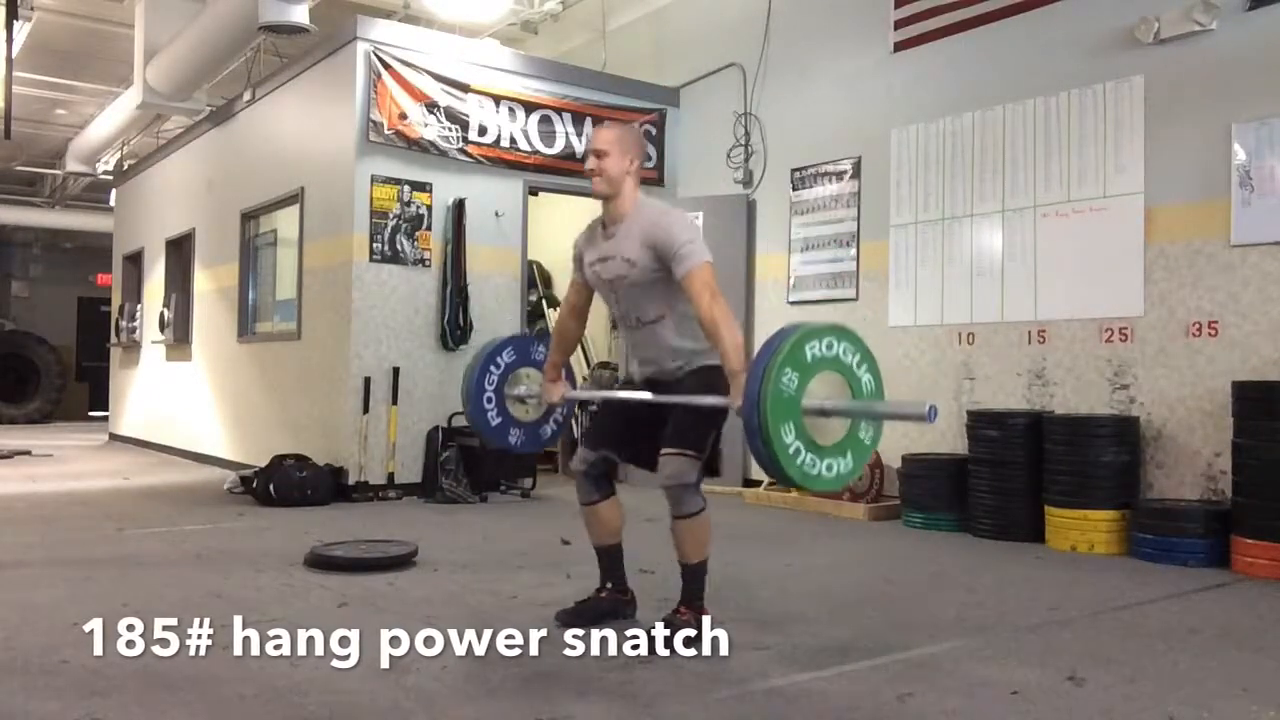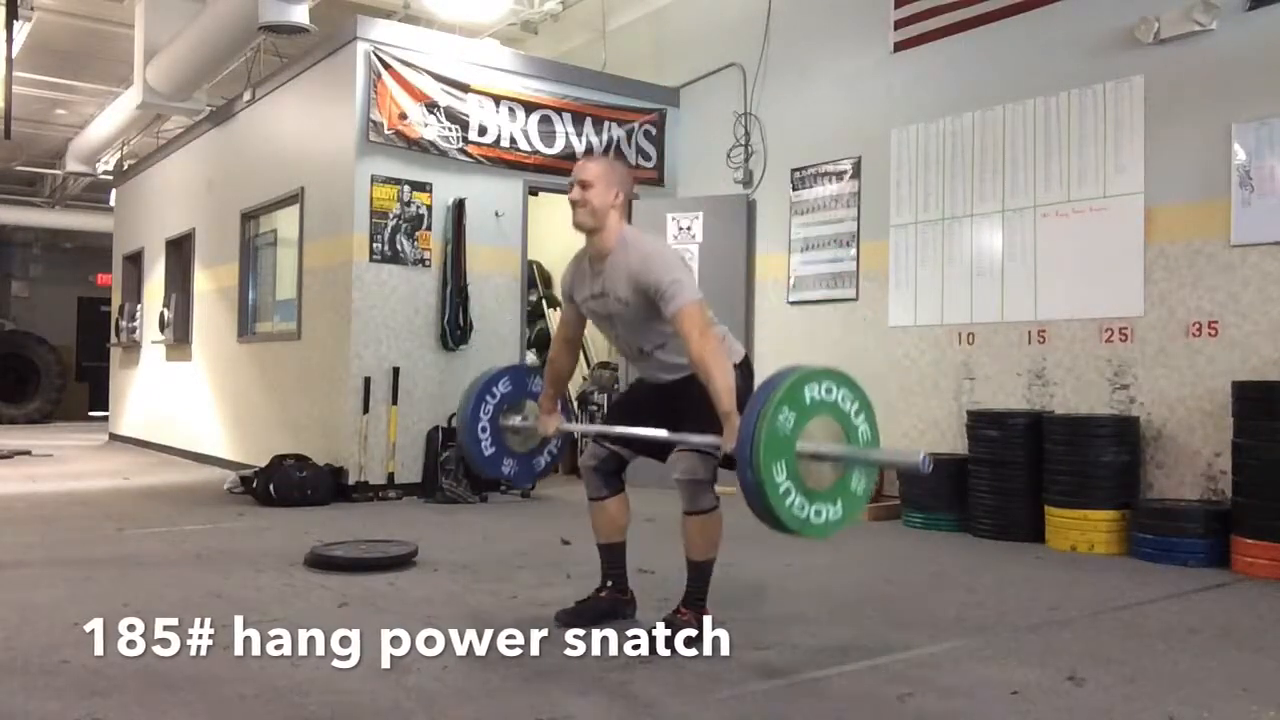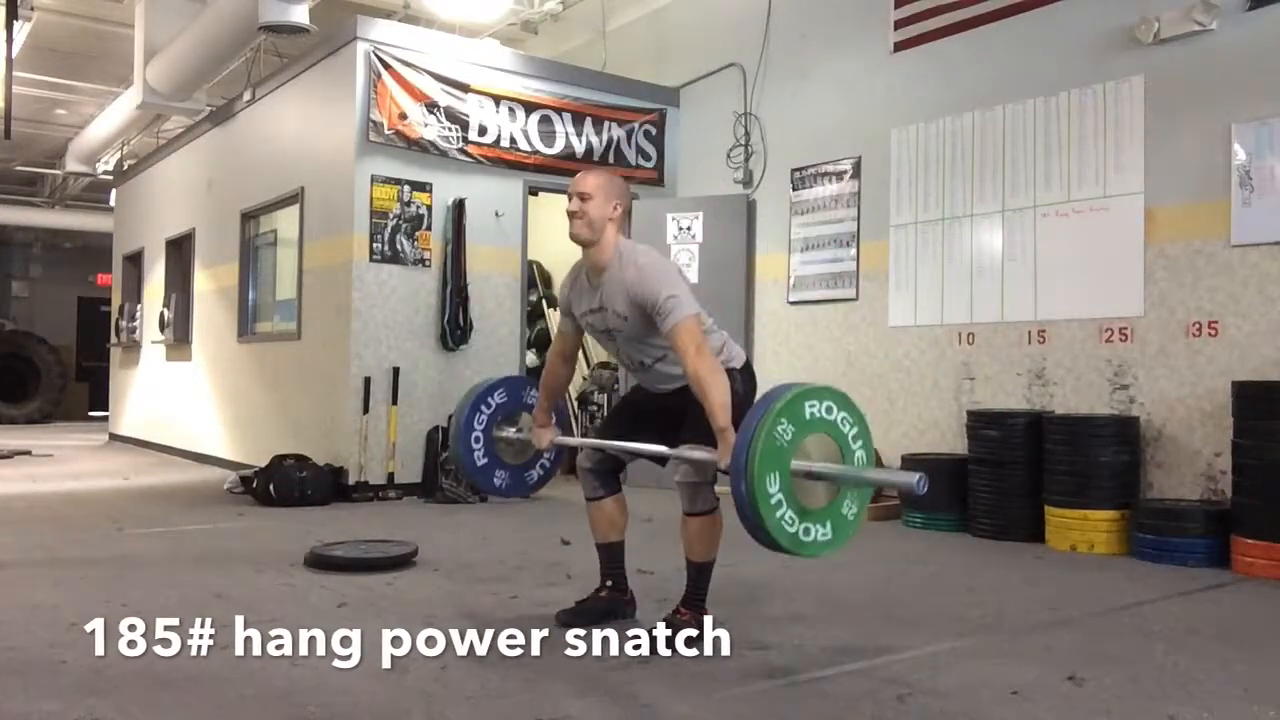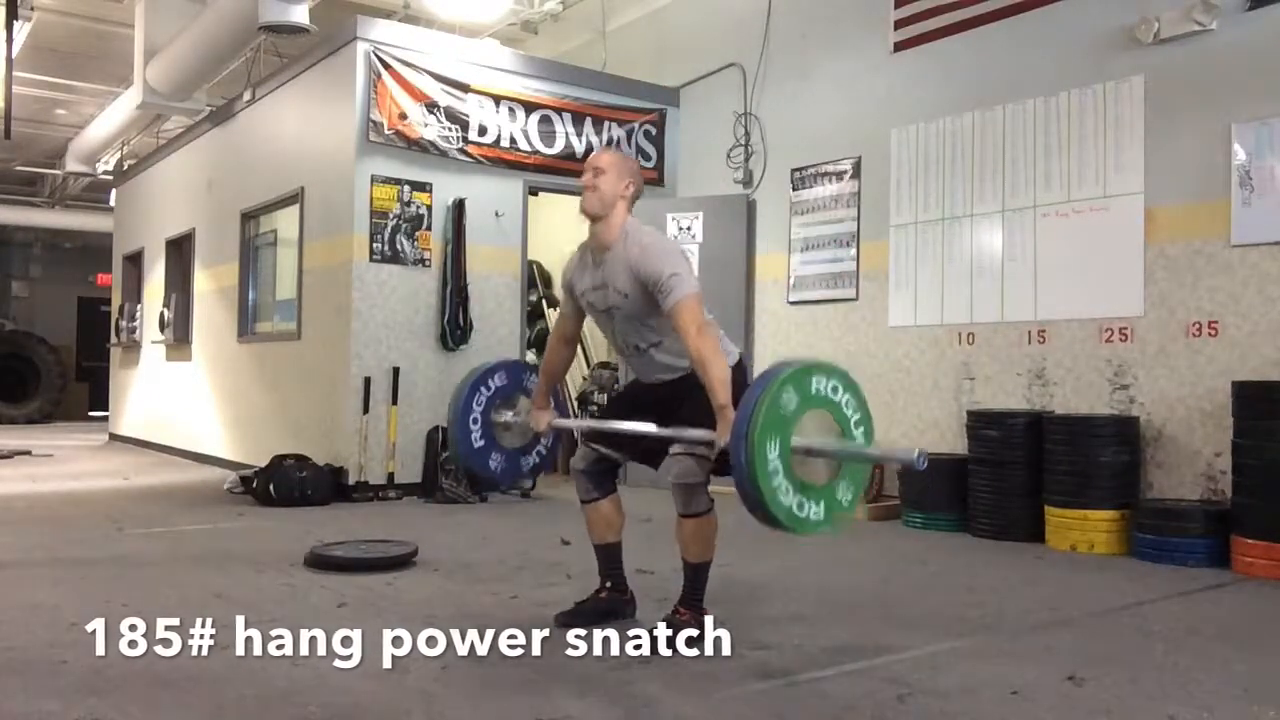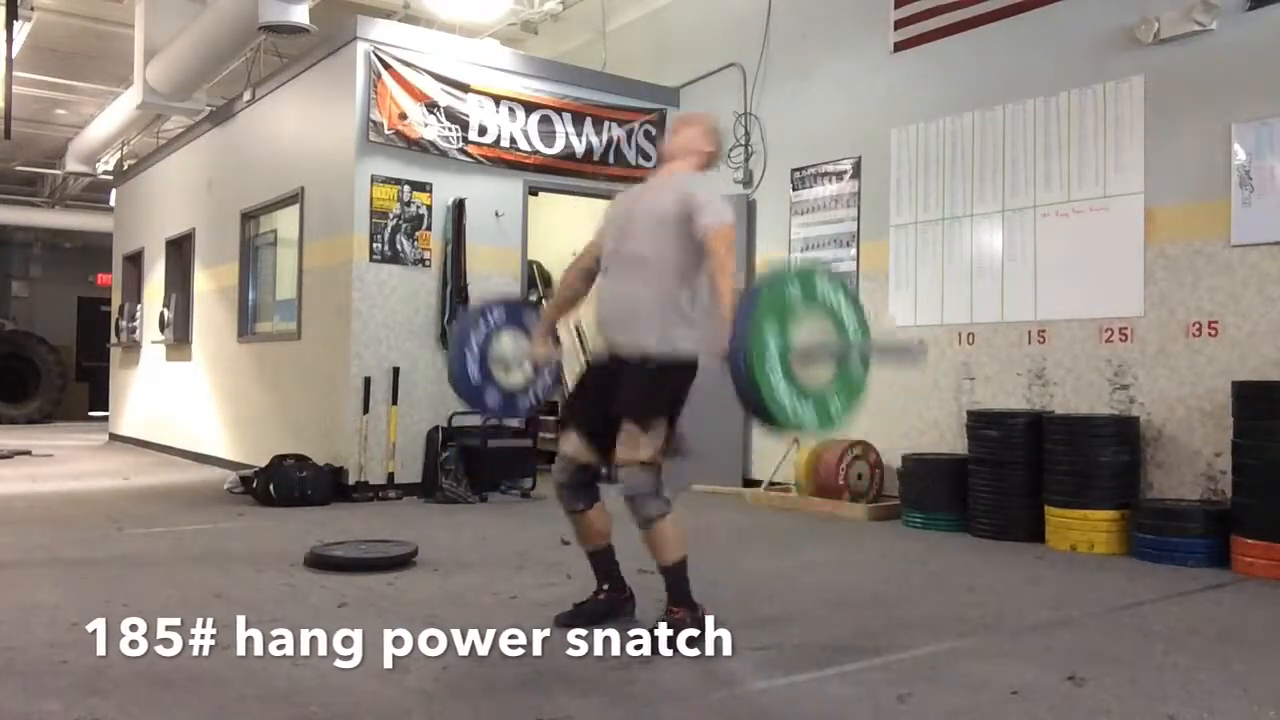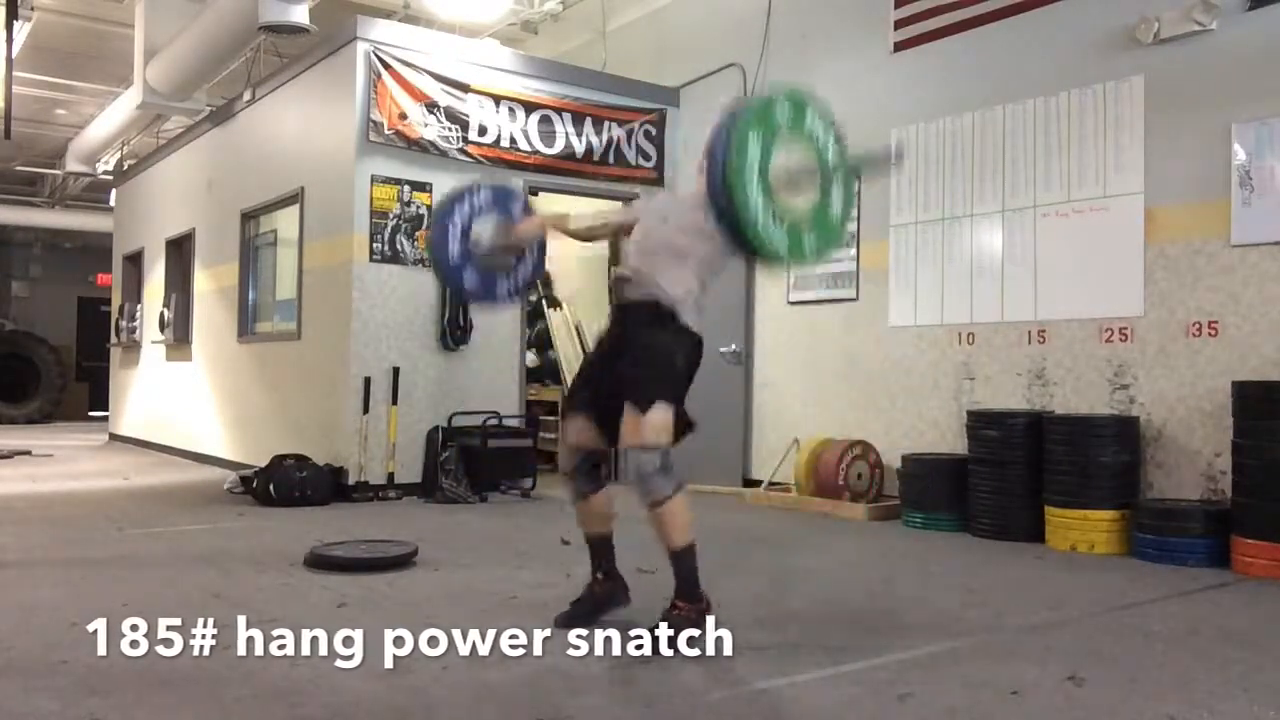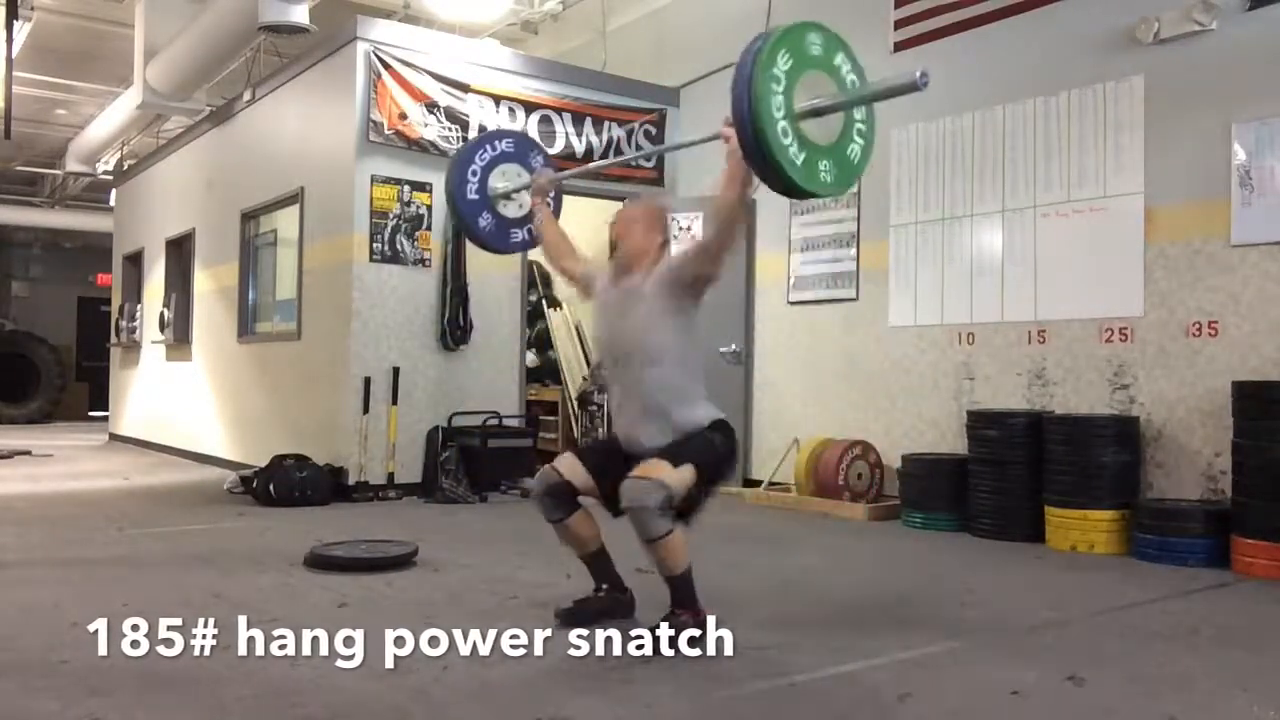
dt=0.2s
person 1, frame 1
left shoulder: (664, 225)
right shoulder: (588, 240)
left elbow: (709, 302)
right elbow: (574, 311)
left wrist: (739, 380)
right wrist: (553, 373)
left hip: (698, 370)
right hip: (647, 374)
left knee: (677, 475)
right knee: (589, 463)
left ankle: (692, 609)
right ankle: (614, 590)
person 1, frame 2
left shoulder: (651, 260)
right shoulder: (577, 272)
left elbow: (701, 341)
right elbow: (565, 343)
left wrist: (732, 422)
right wrist: (548, 406)
left hip: (709, 376)
right hip: (656, 379)
left knee: (691, 472)
right knee: (597, 461)
left ankle: (694, 610)
right ankle: (614, 590)
person 1, frame 3
left shoulder: (647, 272)
right shoulder: (574, 284)
left elbow: (697, 357)
right elbow: (562, 356)
left wrist: (726, 438)
right wrist: (542, 418)
left hip: (720, 377)
right hip: (656, 386)
left knee: (691, 474)
right knee: (594, 462)
left ankle: (694, 612)
right ankle: (614, 591)
person 1, frame 4
left shoulder: (651, 251)
right shoulder: (578, 266)
left elbow: (698, 336)
right elbow: (562, 340)
left wrist: (726, 416)
right wrist: (540, 402)
left hip: (704, 376)
right hip: (651, 381)
left knee: (684, 474)
right knee: (588, 462)
left ankle: (692, 611)
right ankle: (614, 591)
person 1, frame 5
left shoulder: (696, 195)
right shoulder: (629, 201)
left elbow: (722, 258)
right elbow: (584, 268)
left wrist: (732, 326)
right wrist: (544, 329)
left hip: (662, 360)
right hip: (613, 360)
left knee: (638, 482)
right knee: (570, 474)
left ankle: (684, 610)
right ankle: (612, 591)
person 1, frame 6
right shoulder: (665, 201)
right elbow: (602, 225)
right wrist: (543, 223)
left hip: (662, 332)
right hip: (626, 325)
left knee: (646, 461)
right knee: (578, 455)
left ankle: (690, 605)
right ankle: (607, 581)
person 1, frame 7
left shoulder: (672, 283)
right shoulder: (605, 284)
left elbow: (722, 235)
right elbow: (566, 257)
left wrist: (740, 158)
right wrist: (540, 199)
left hip: (698, 437)
right hip: (637, 438)
left knee: (642, 493)
right knee: (551, 484)
left ankle: (688, 612)
right ankle: (611, 590)
